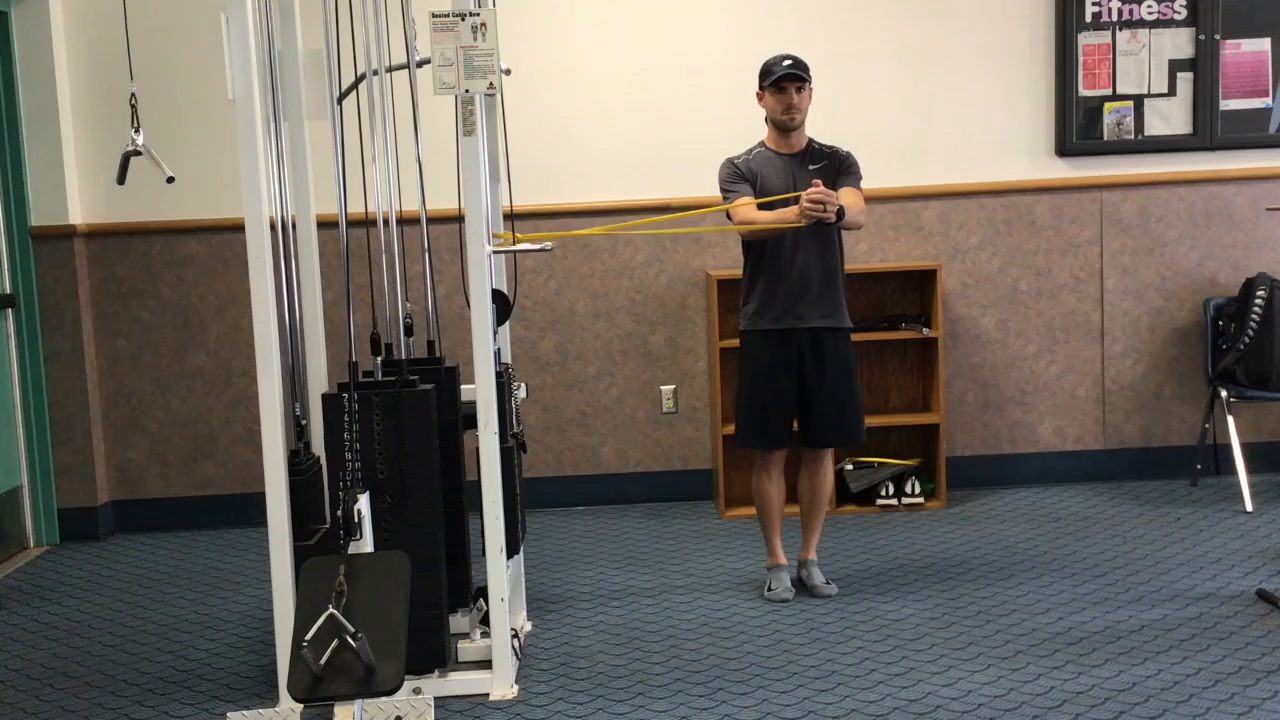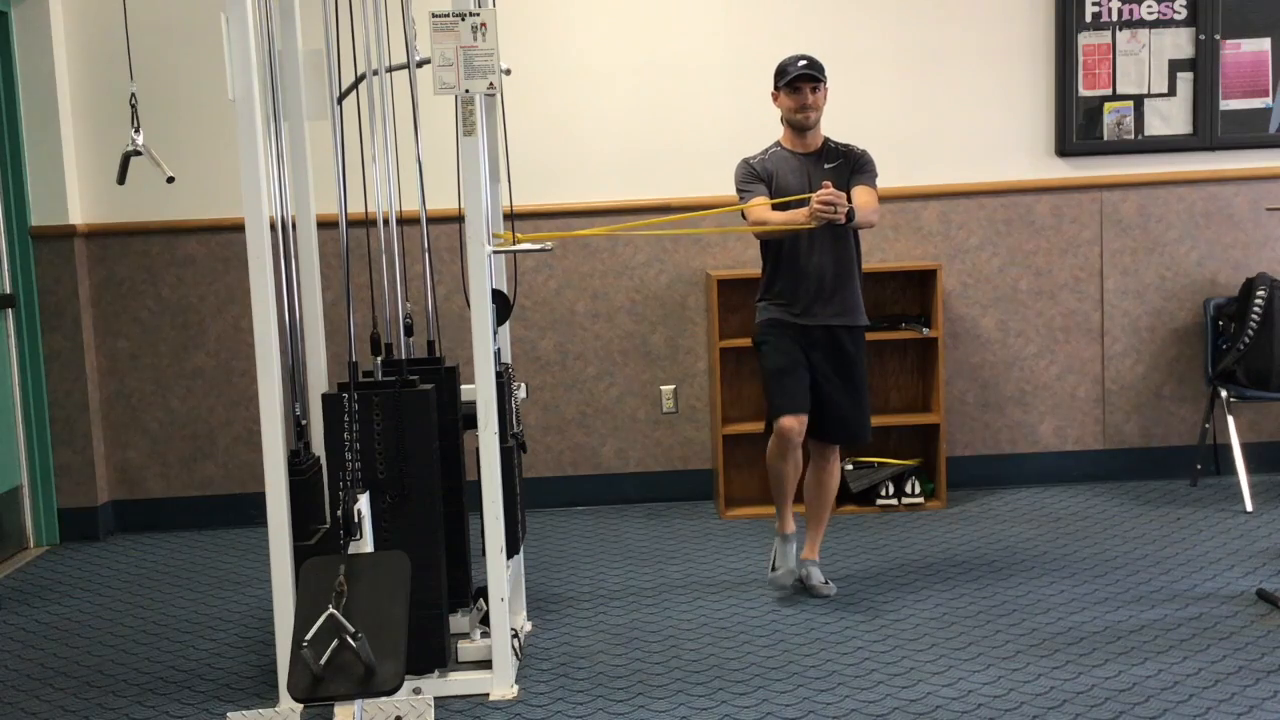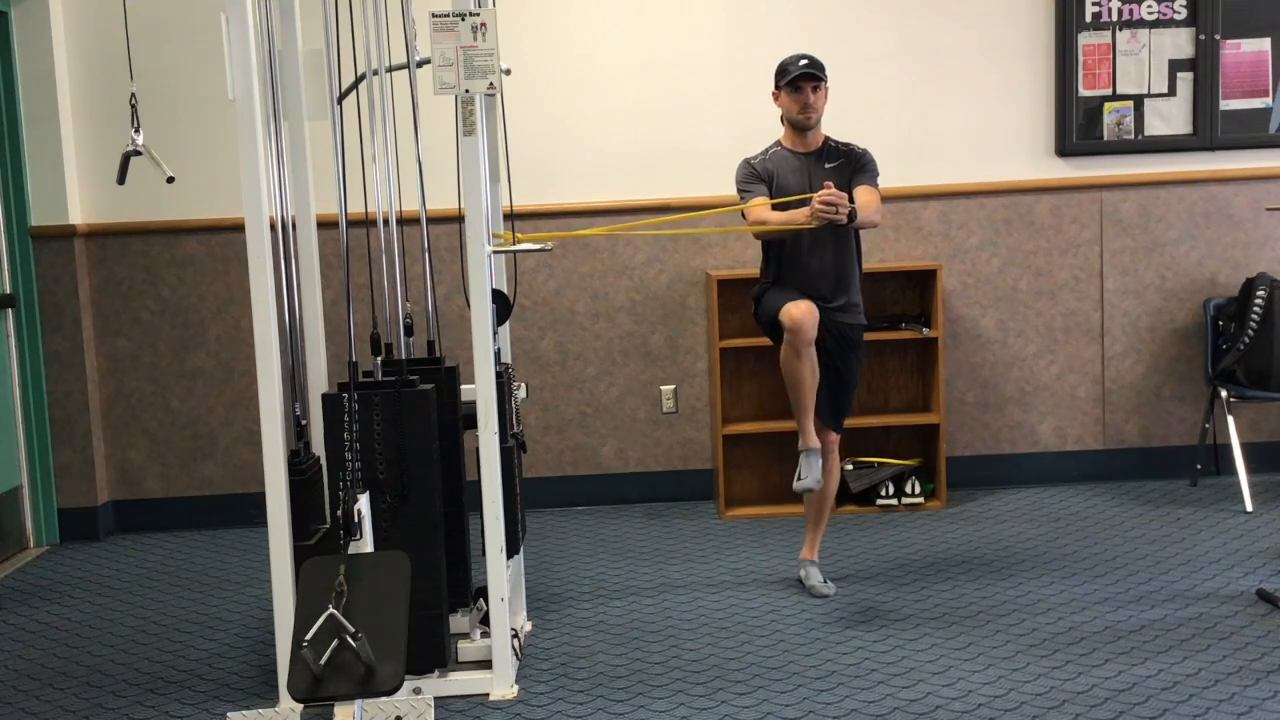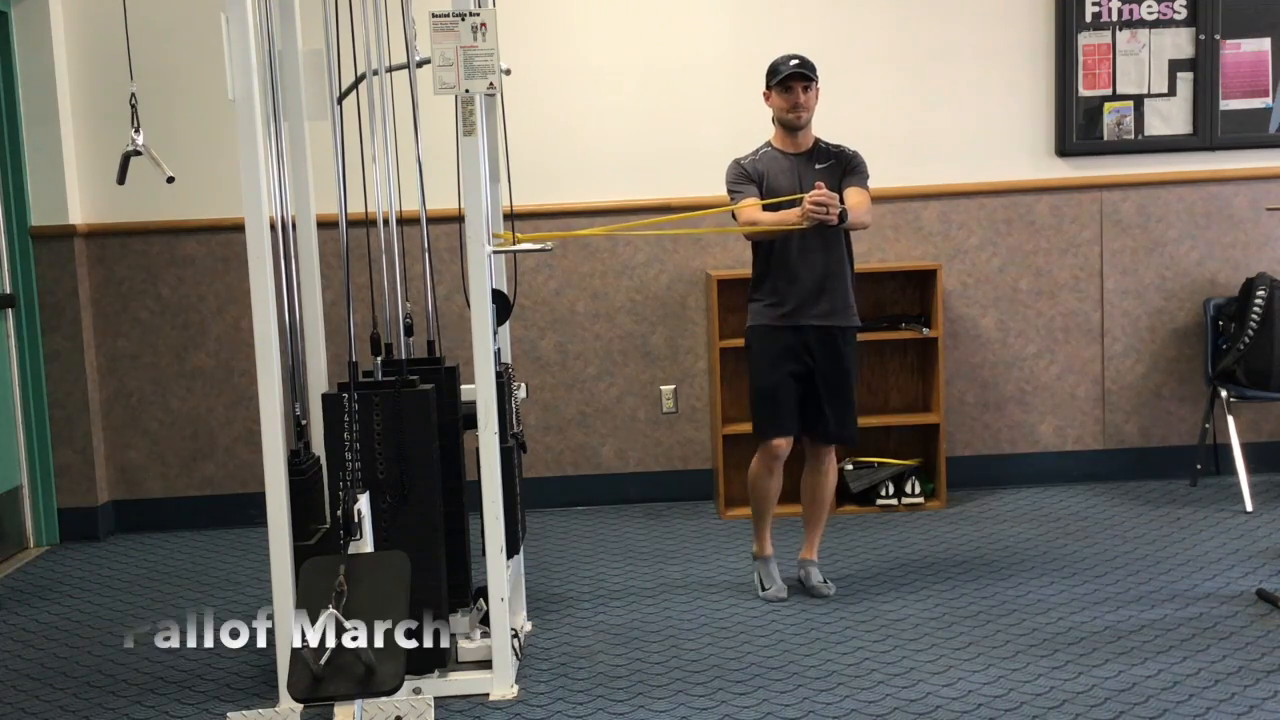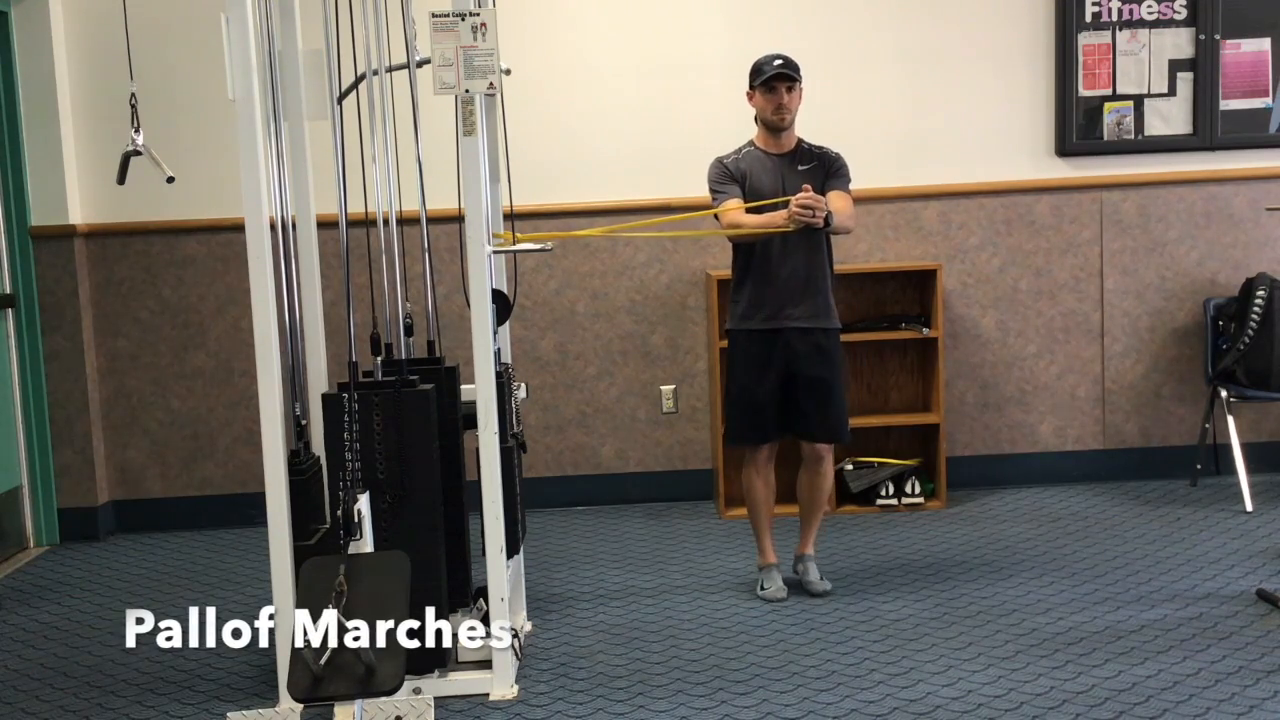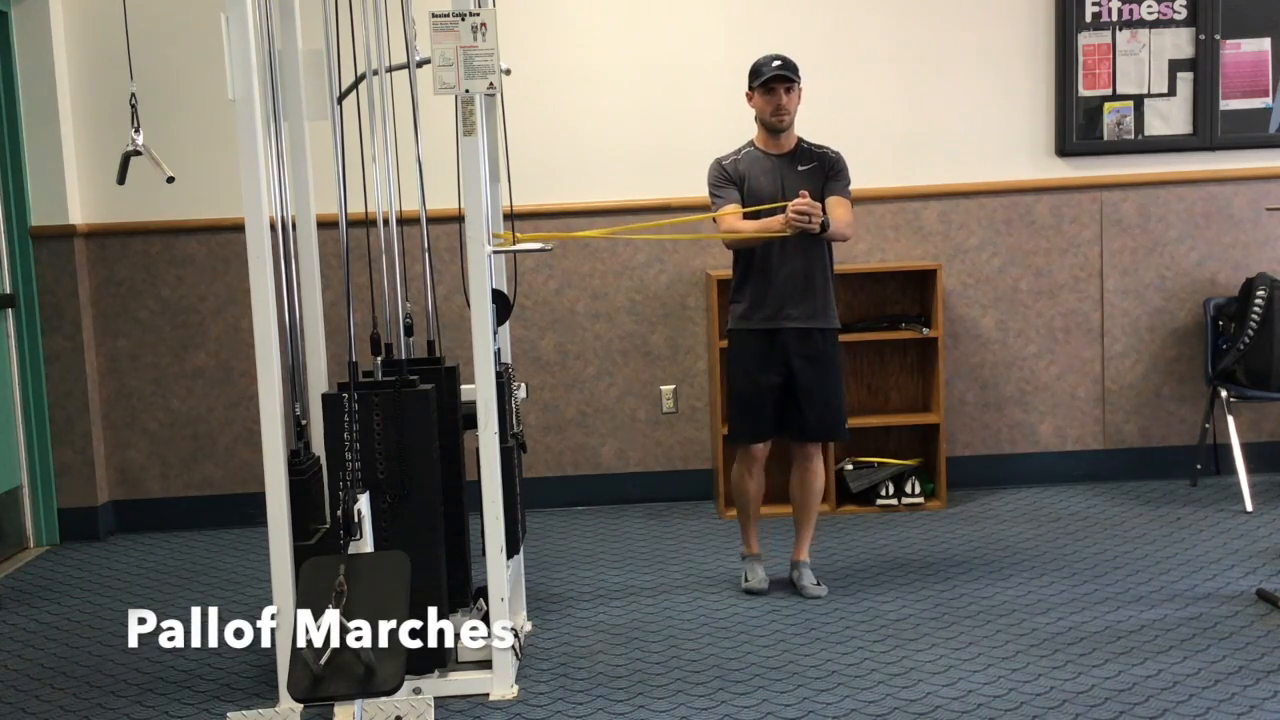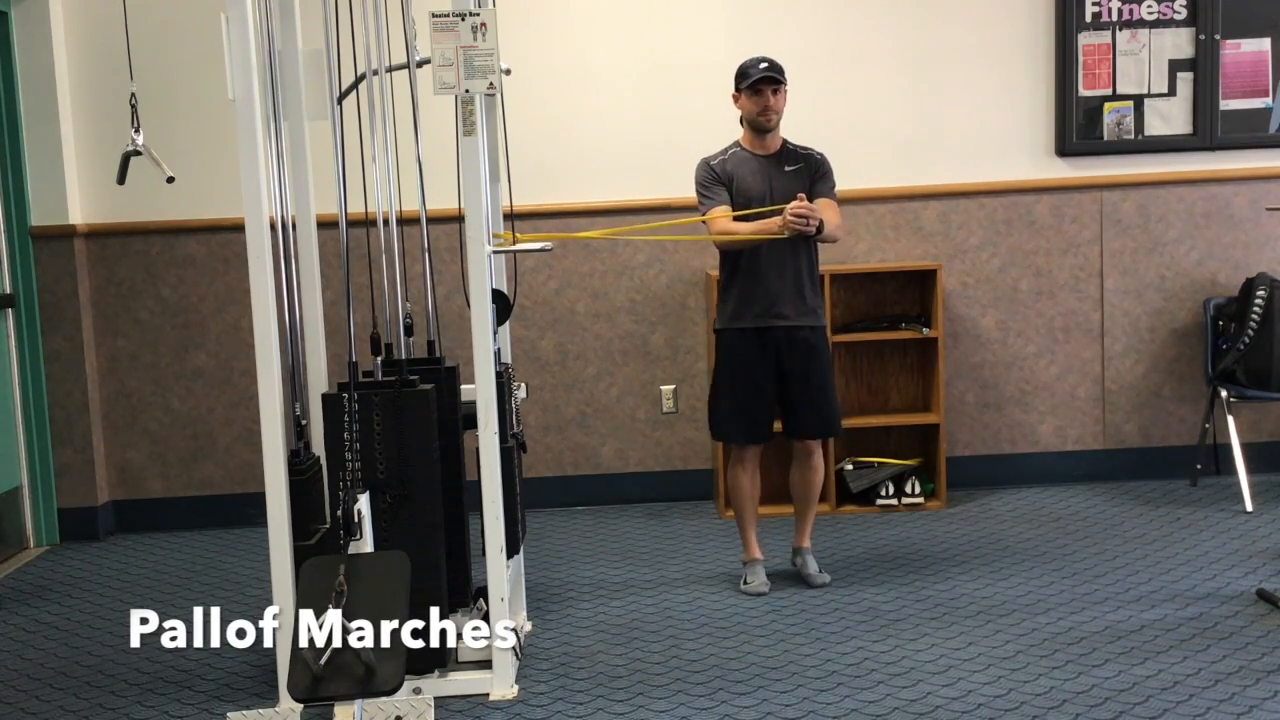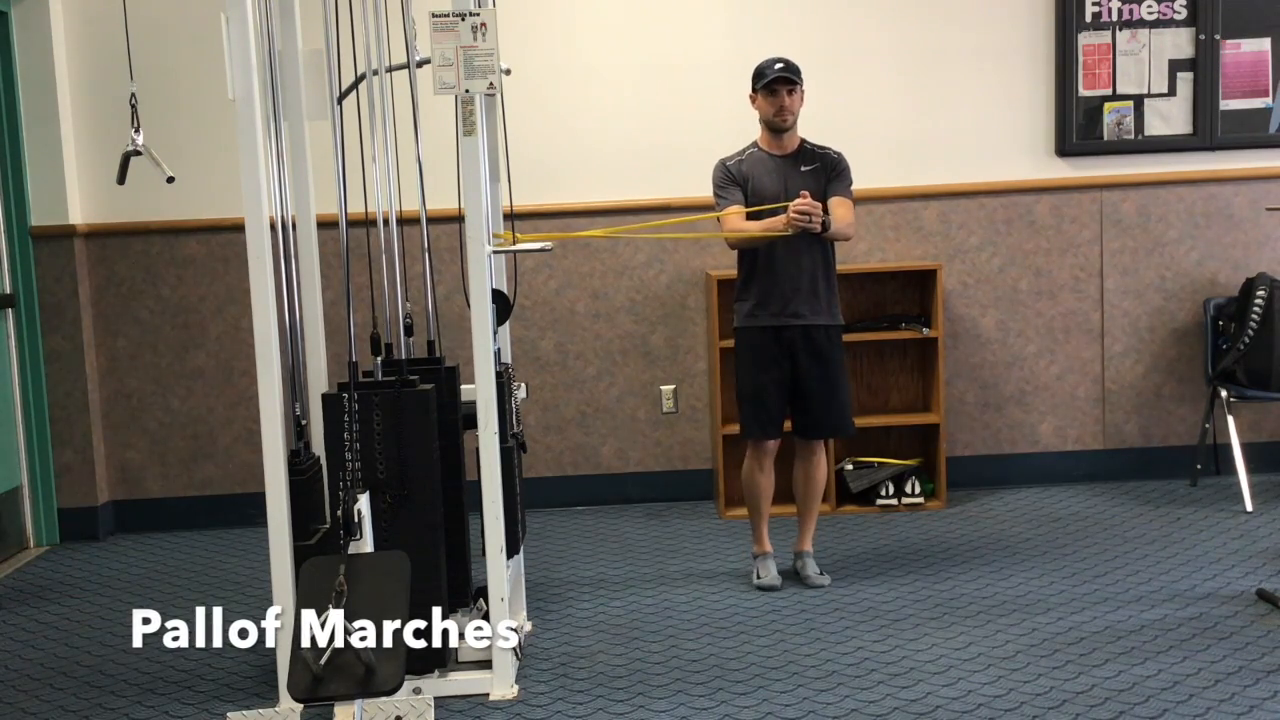
dt=0.5s
person 1, frame 1
left shoulder: (838, 161)
right shoulder: (740, 167)
left elbow: (858, 215)
right elbow: (747, 222)
left wrist: (834, 210)
right wrist: (796, 212)
left hip: (827, 324)
right hip: (767, 327)
left knee: (820, 448)
right knee: (769, 452)
left ankle: (809, 558)
right ankle: (776, 561)
person 1, frame 2
left shoulder: (854, 160)
right shoulder: (756, 168)
left elbow: (870, 214)
right elbow: (761, 223)
left wrist: (845, 211)
right wrist: (807, 213)
left hip: (841, 319)
right hip: (783, 316)
left knee: (828, 443)
right knee: (789, 429)
left ankle: (810, 556)
right ankle: (784, 528)
person 1, frame 3
left shoulder: (855, 159)
right shoulder: (756, 167)
left elbow: (873, 213)
right elbow: (760, 222)
left wrist: (846, 212)
right wrist: (808, 213)
left hip: (843, 309)
right hip: (783, 294)
left knee: (832, 438)
right knee: (803, 321)
left ankle: (809, 556)
right ankle: (806, 446)
person 1, frame 4
left shoulder: (845, 160)
right shoulder: (747, 168)
left elbow: (864, 214)
right elbow: (751, 223)
left wrist: (838, 211)
right wrist: (798, 214)
left hip: (833, 321)
right hip: (774, 322)
left knee: (823, 447)
right knee: (775, 446)
left ankle: (809, 558)
right ankle: (763, 553)
person 1, frame 5
left shoulder: (827, 162)
right shoulder: (728, 167)
left elbow: (847, 220)
right elbow: (734, 225)
left wrist: (822, 216)
right wrist: (786, 216)
left hip: (815, 325)
right hip: (754, 327)
left knee: (819, 449)
right knee: (759, 450)
left ankle: (806, 553)
right ankle: (768, 562)
person 1, frame 6
left shoulder: (828, 162)
right shoulder: (728, 168)
left elbow: (845, 227)
right elbow: (732, 232)
left wrist: (818, 222)
right wrist: (783, 222)
left hip: (814, 325)
right hip: (753, 327)
left knee: (809, 447)
right knee: (751, 448)
left ankle: (802, 560)
right ankle: (752, 553)
person 1, frame 7
left shoulder: (812, 163)
right shoulder: (715, 167)
left elbow: (834, 228)
right elbow: (722, 233)
left wrist: (814, 224)
right wrist: (780, 224)
left hip: (803, 322)
right hip: (743, 326)
left knee: (810, 443)
right knee: (745, 447)
left ankle: (803, 546)
right ankle: (752, 556)
person 1, frame 8
left shoulder: (830, 163)
right shoulder: (733, 169)
left elbow: (846, 227)
right elbow: (734, 233)
left wrist: (819, 222)
right wrist: (784, 222)
left hip: (818, 320)
right hip: (760, 323)
left knee: (812, 441)
right knee: (763, 441)
left ankle: (805, 550)
right ankle: (763, 551)
